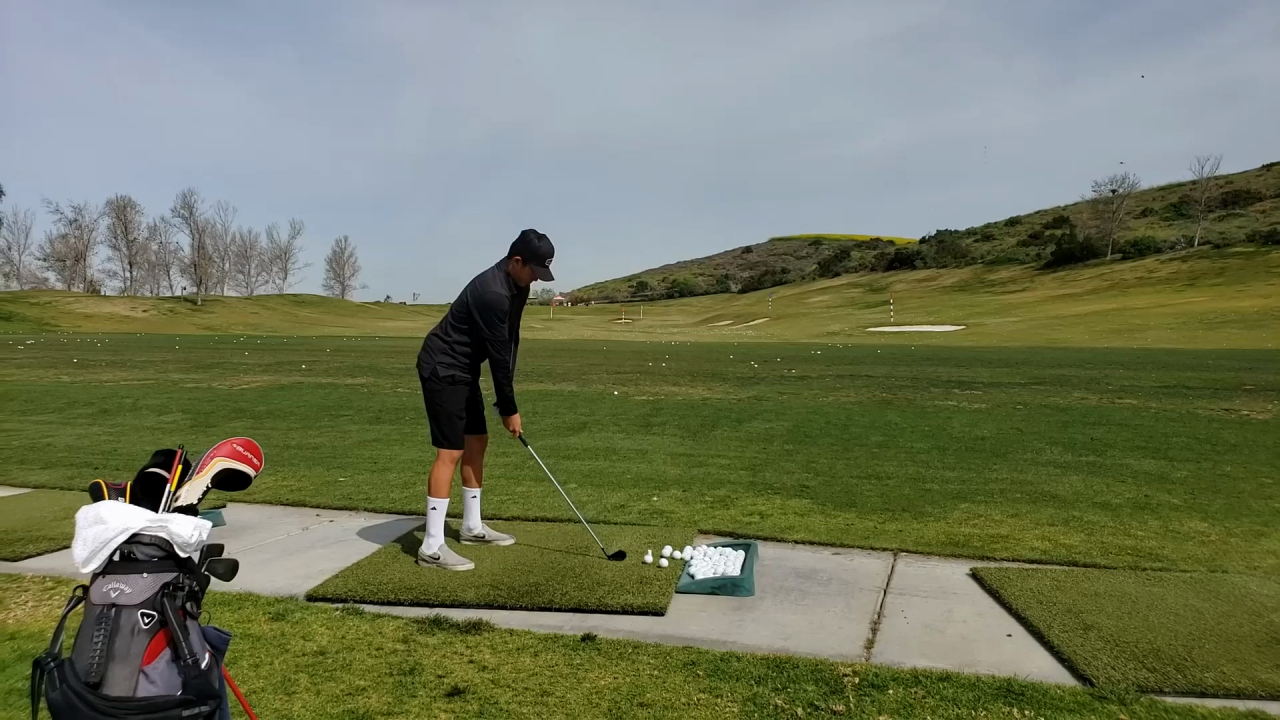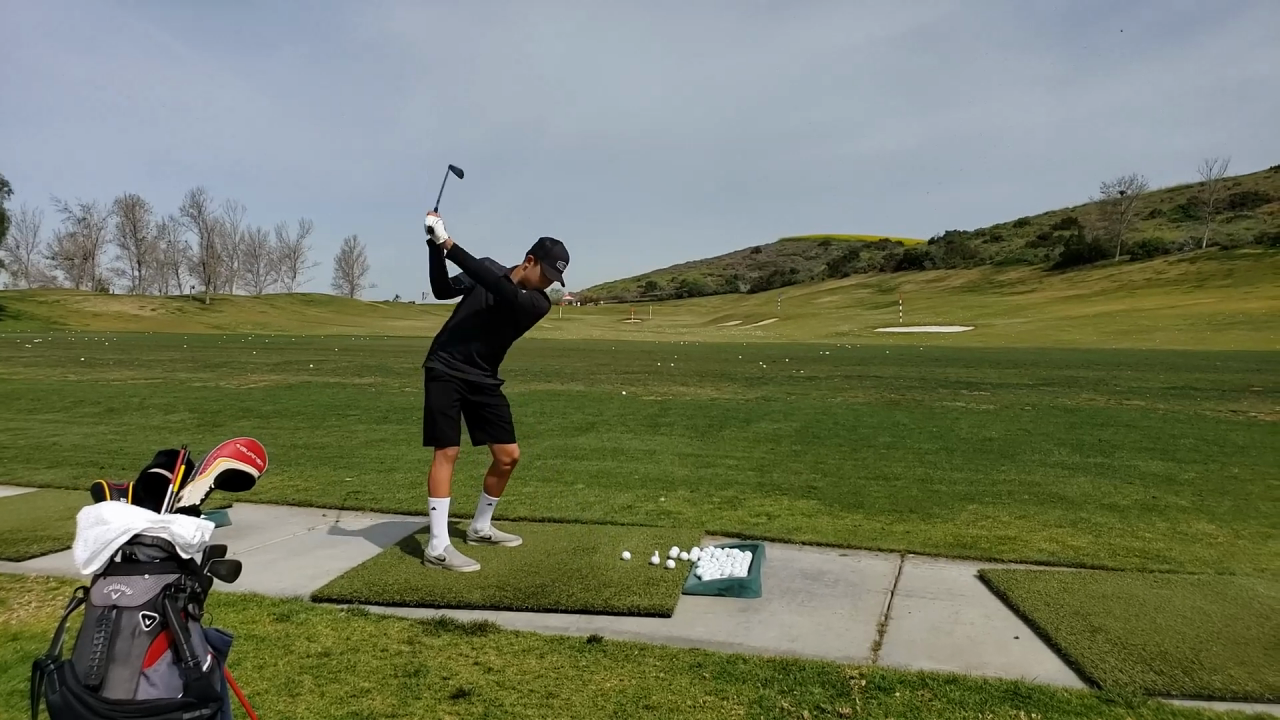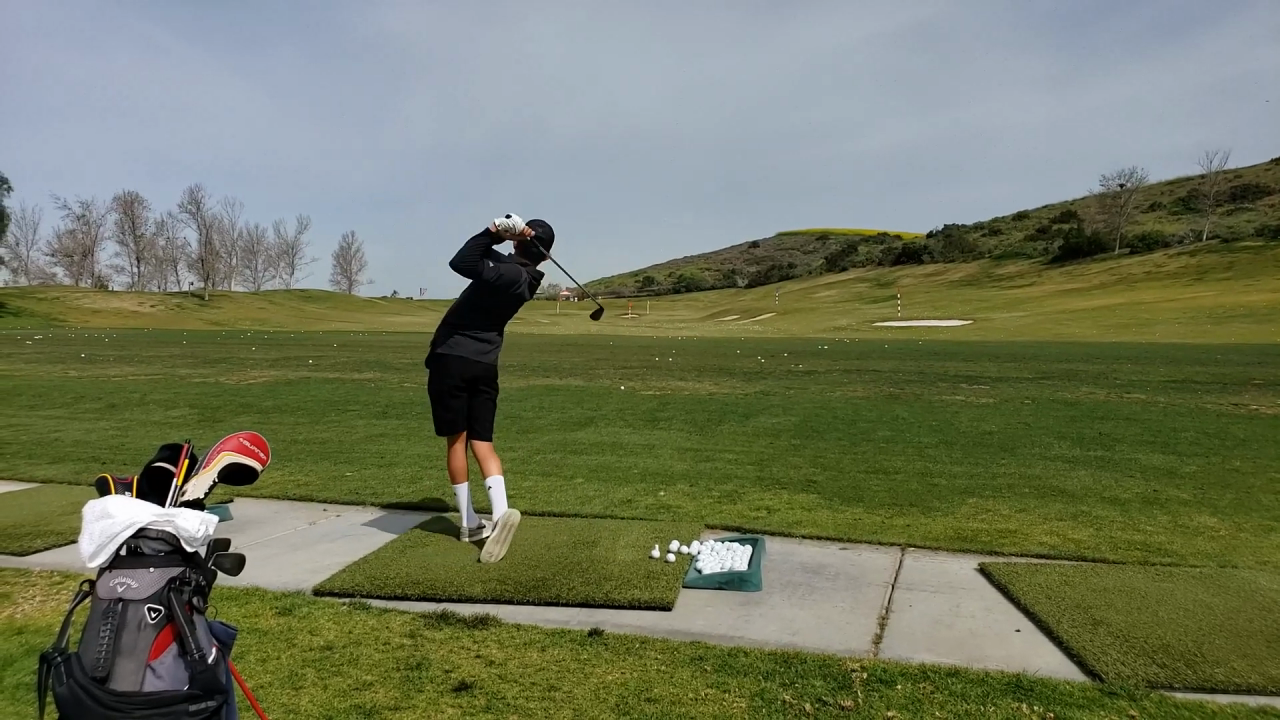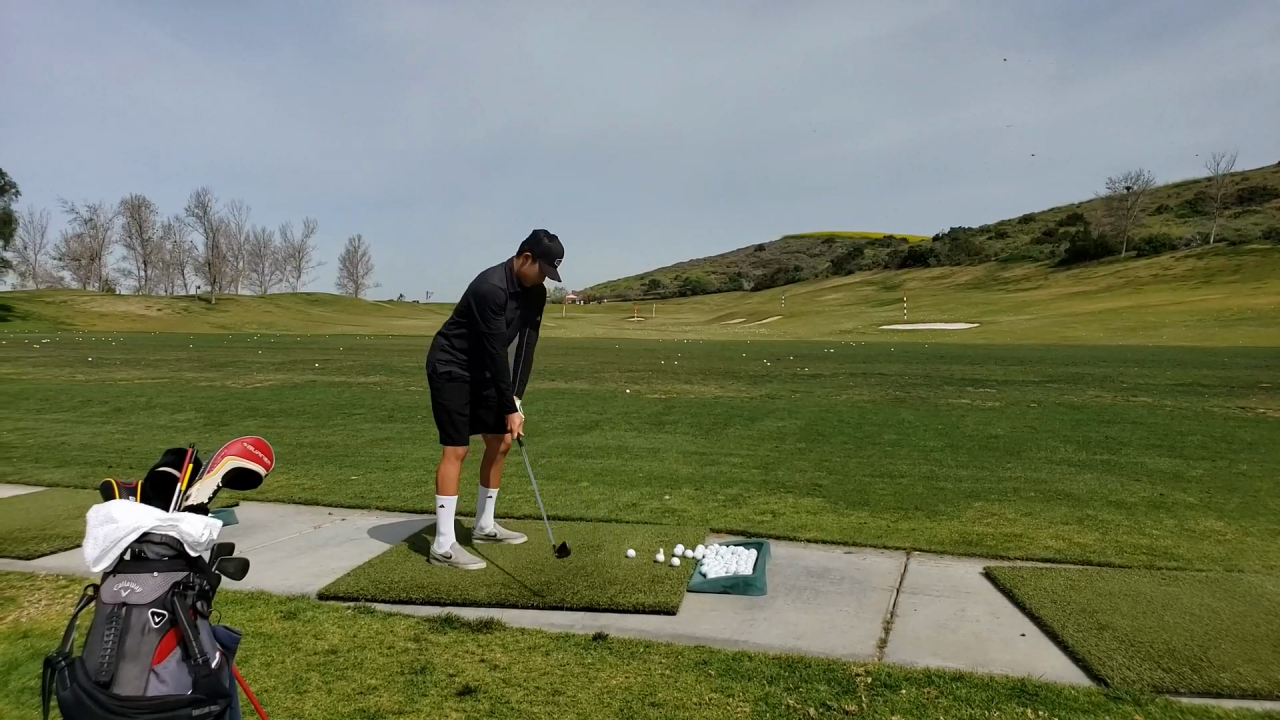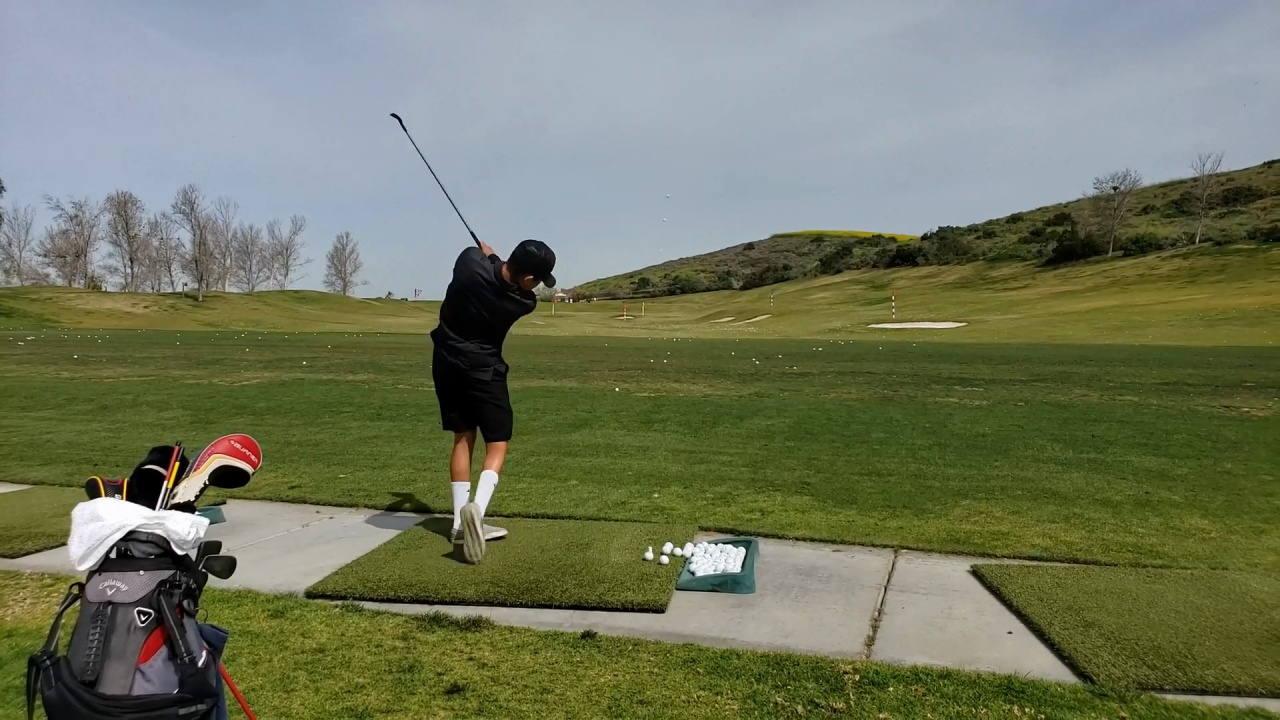
dt=1s
person 1, frame 1
left shoulder: (518, 287)
right shoulder: (492, 293)
left elbow: (510, 343)
right elbow: (498, 354)
left wrist: (506, 401)
right wrist: (509, 409)
left hip: (464, 370)
right hip: (442, 369)
left knee: (476, 443)
right knee: (450, 452)
left ankle: (472, 526)
right ankle: (432, 546)
person 1, frame 2
left shoulder: (536, 303)
right shoulder: (489, 267)
left elbow: (498, 289)
right elbow: (442, 290)
left wrist: (449, 246)
right wrist: (440, 243)
left hip: (483, 379)
right hip: (444, 370)
left knee: (508, 456)
right knee: (447, 451)
left ankle: (480, 527)
right ankle: (437, 546)
person 1, frame 3
left shoulder: (509, 275)
right shoulder: (528, 278)
left elbow: (460, 262)
right elbow: (478, 254)
left wrist: (498, 231)
right wrist: (500, 231)
left hip: (451, 359)
right hip: (484, 366)
left knee: (456, 441)
right knee: (482, 442)
left ankle: (469, 523)
right ankle: (501, 511)
person 1, frame 4
left shoulder: (535, 293)
right shoulder: (492, 286)
left elbow: (526, 347)
right elbow: (496, 350)
left wrist: (516, 398)
right wrist: (509, 407)
left hip: (480, 371)
right hip: (450, 367)
left knee: (500, 442)
right knee: (456, 449)
left ankle: (485, 525)
right ankle: (443, 545)
person 1, frame 5
left shoulder: (469, 262)
right shoulder: (523, 303)
left wrist: (488, 256)
left hip: (445, 363)
right hip: (482, 372)
left knee: (463, 437)
right knee: (497, 445)
left ankle: (463, 523)
right ankle: (475, 510)
